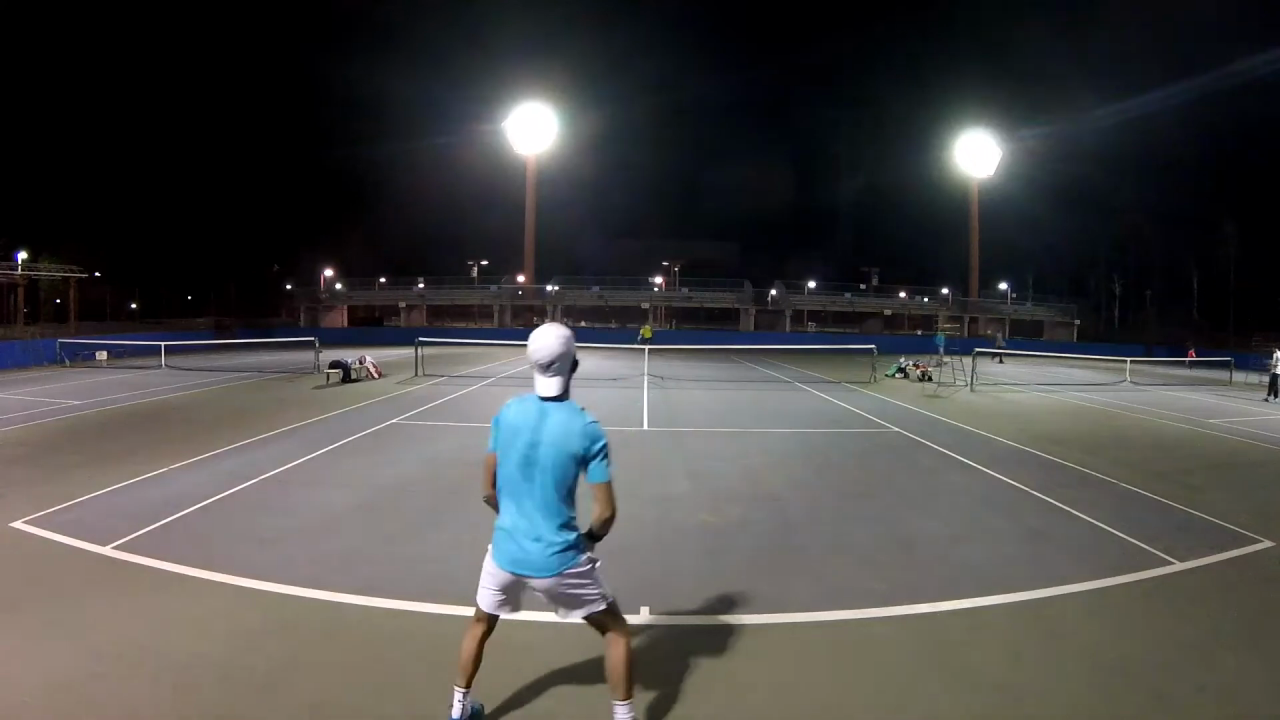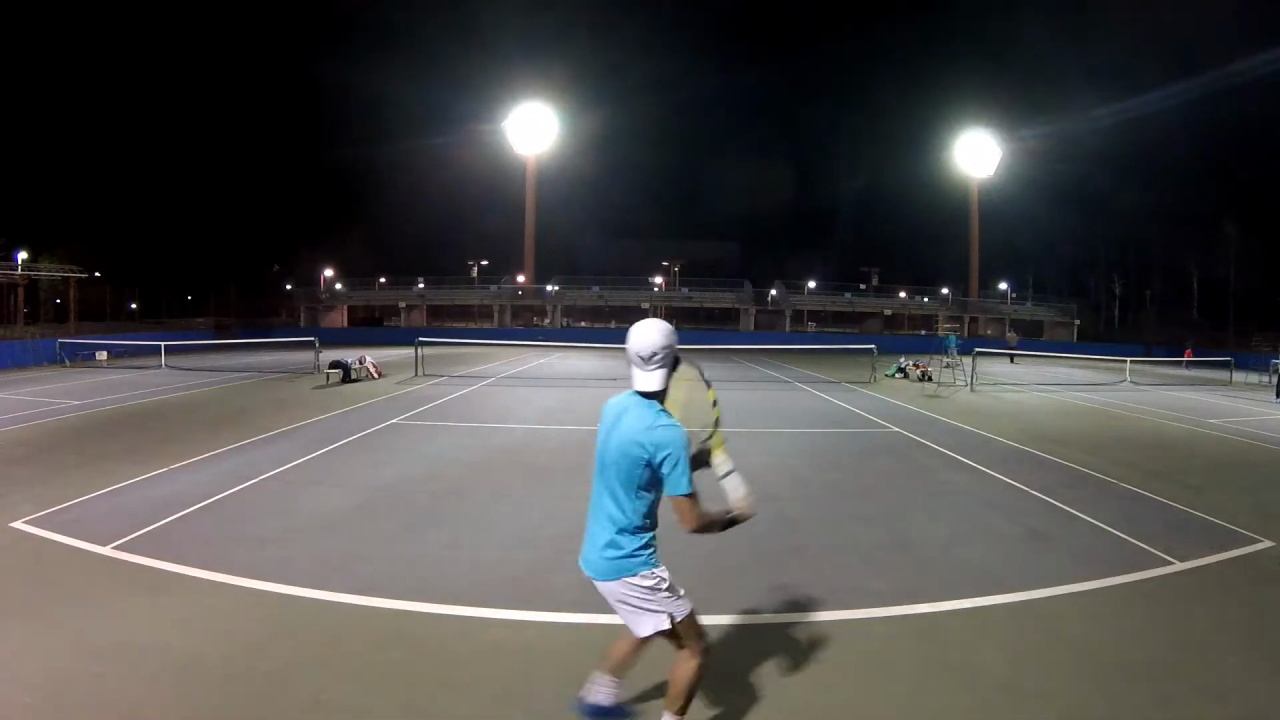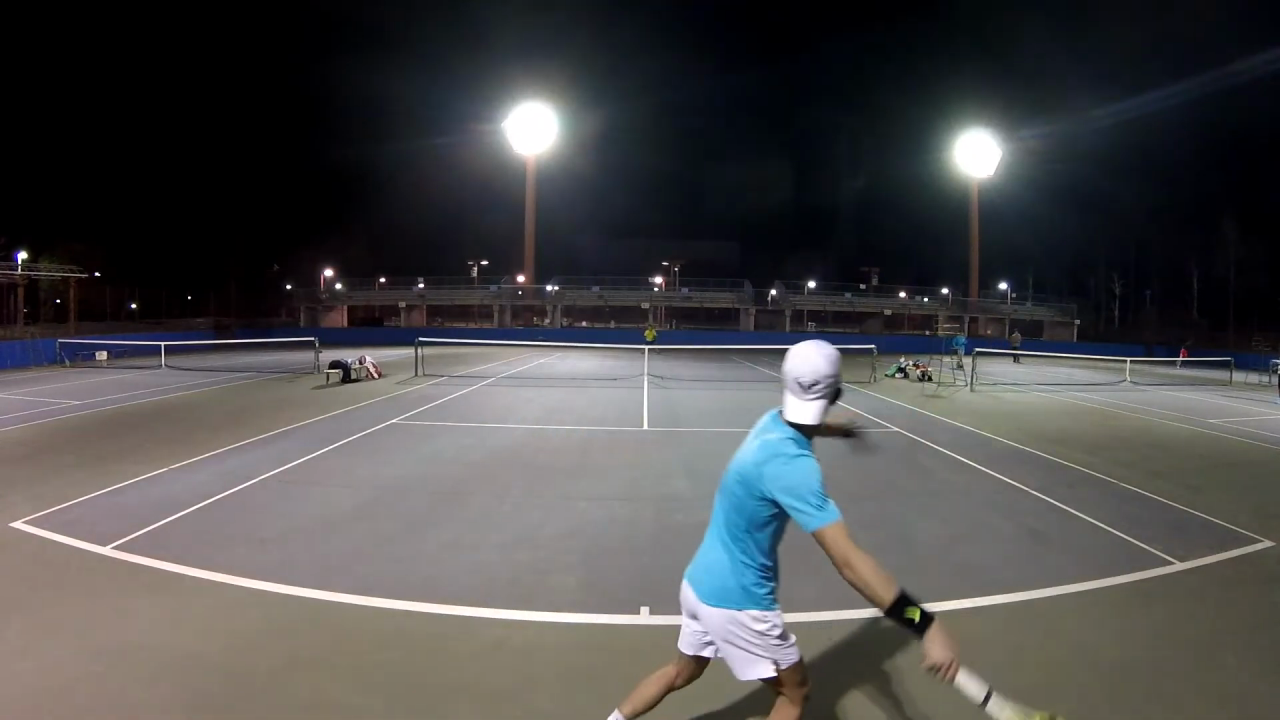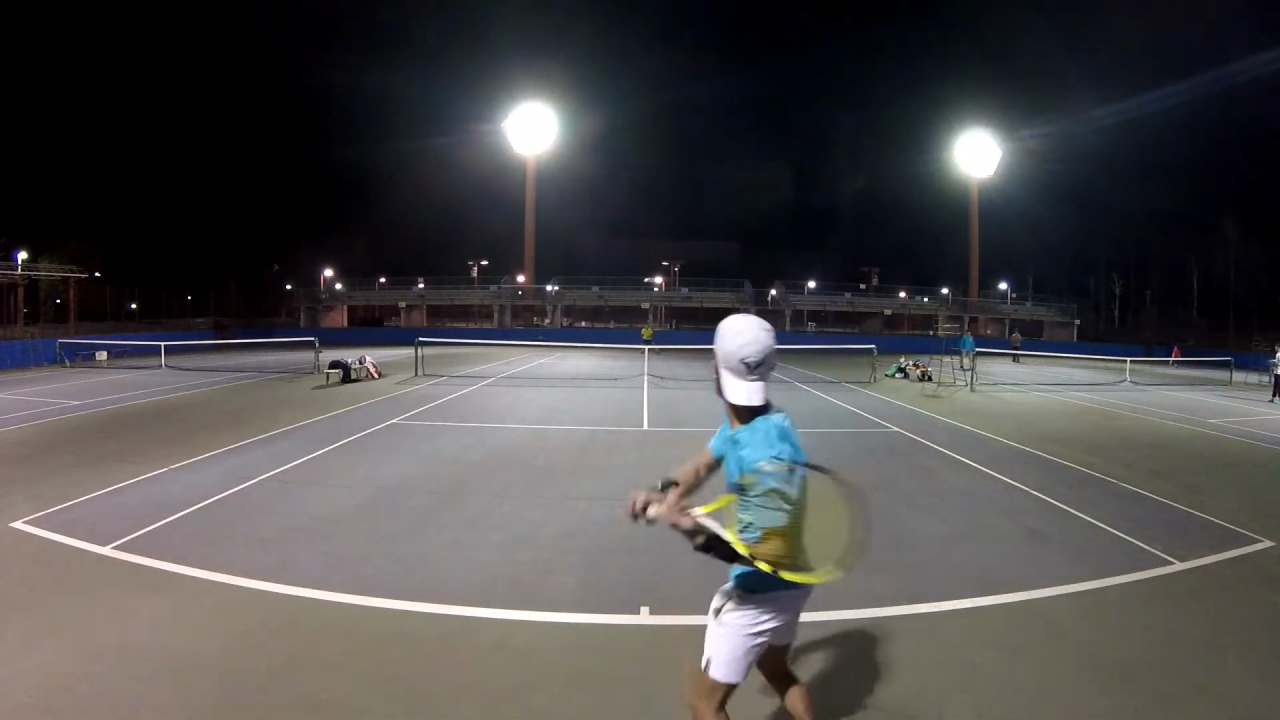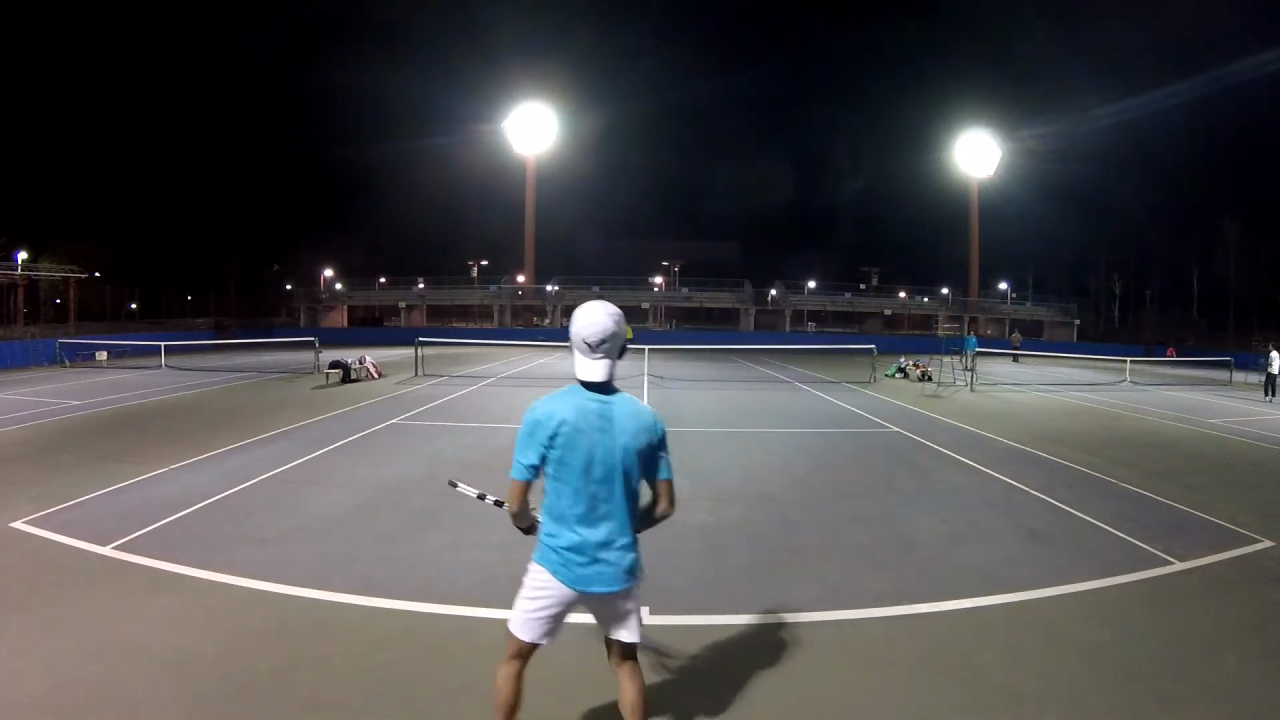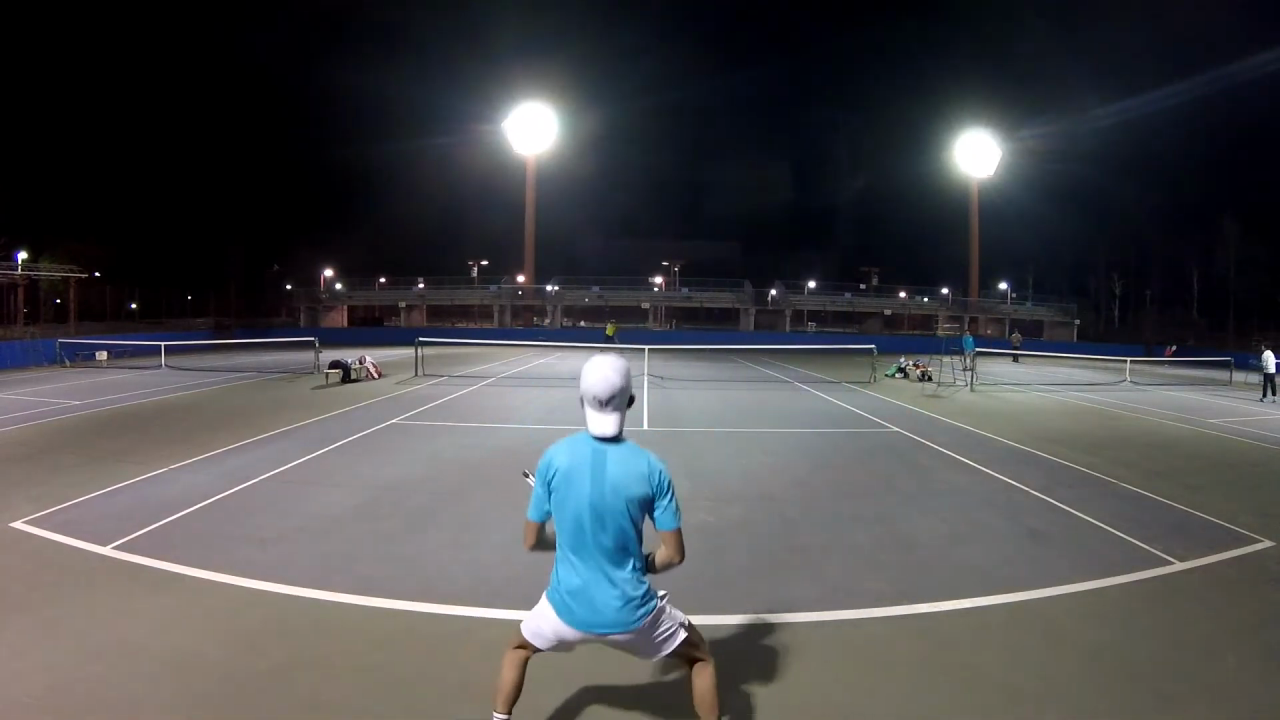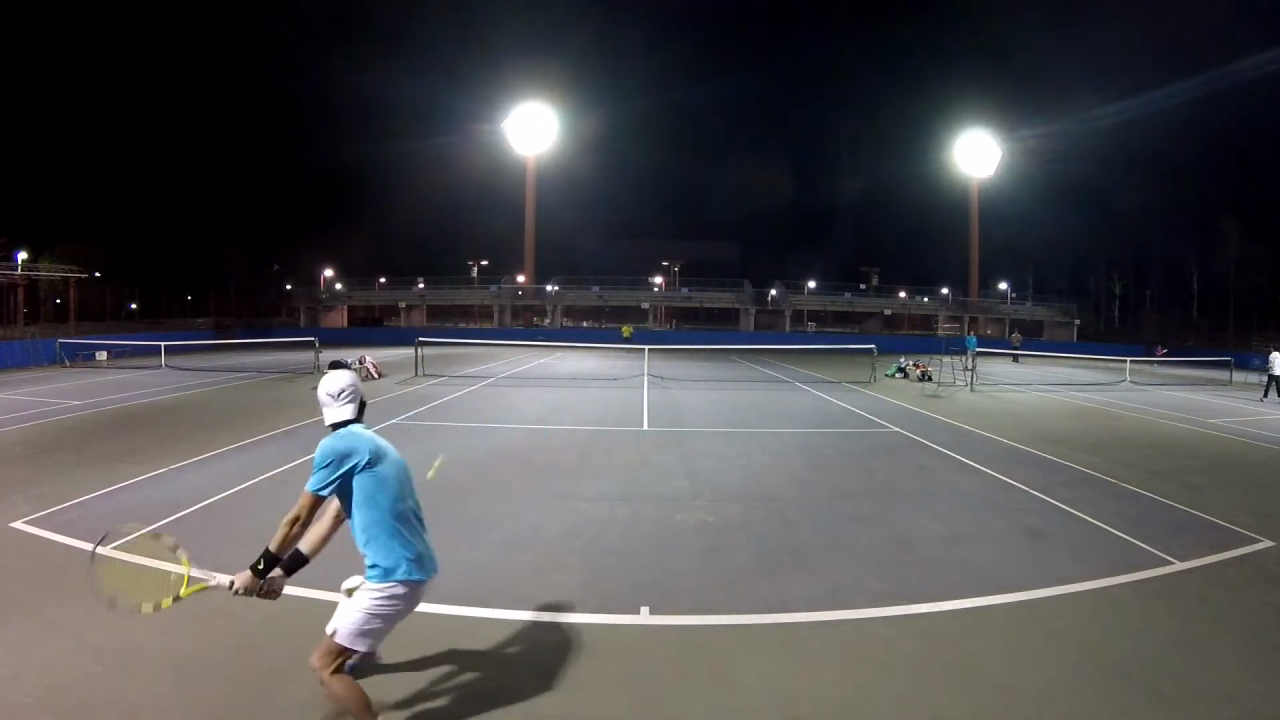
dt=0.7s
person 1, frame 1
left shoulder: (507, 414)
right shoulder: (586, 429)
left elbow: (489, 492)
right elbow: (605, 512)
right wrist: (587, 541)
left hip: (506, 551)
right hip: (560, 558)
left knee: (480, 625)
right knee: (616, 631)
person 1, frame 2
left shoulder: (615, 407)
right shoulder: (665, 433)
right elbow: (692, 523)
left wrist: (690, 463)
right wrist: (736, 518)
left hip: (597, 558)
right hip: (629, 569)
left knee: (645, 629)
right knee: (694, 648)
person 1, frame 3
left shoulder: (773, 423)
right shoulder: (791, 465)
left elbow: (809, 425)
right elbow: (848, 561)
left wrist: (844, 428)
right wrist: (925, 626)
left hip: (699, 584)
right hip: (739, 603)
left knee: (682, 671)
person 1, frame 4
left shoulder: (765, 454)
right shoulder: (741, 425)
right elbow: (699, 466)
left wrist: (704, 539)
right wrist: (666, 491)
left hip: (764, 591)
right hip: (782, 585)
right knee: (775, 668)
person 1, frame 5
left shoulder: (544, 414)
right shoulder: (646, 418)
left elbow: (517, 507)
right elbow: (664, 507)
left wrist: (528, 524)
left hip: (558, 567)
right hip: (619, 570)
left knee: (513, 659)
right knee: (624, 661)
person 1, frame 6
left shoulder: (553, 459)
right shoulder: (650, 468)
left elbow: (533, 539)
right elbow: (673, 555)
left hip: (568, 607)
right hip: (629, 611)
left knee: (521, 646)
right knee: (700, 658)
person 1, frame 7
left shoulder: (339, 445)
right shoulder: (372, 445)
left elbow: (300, 518)
right elbow: (331, 517)
left wrist: (257, 570)
right wrist: (284, 571)
left hip: (393, 576)
right hip: (415, 568)
left knee: (323, 665)
right knee: (353, 593)
right ankle: (360, 652)
